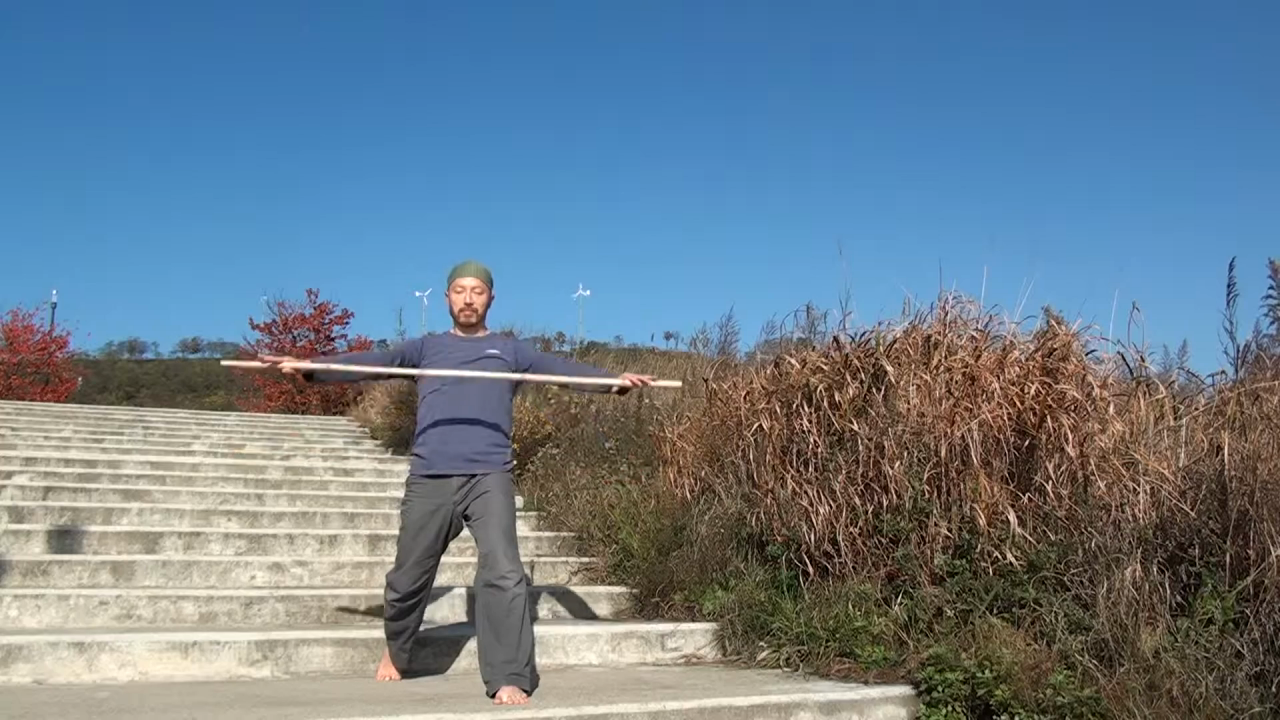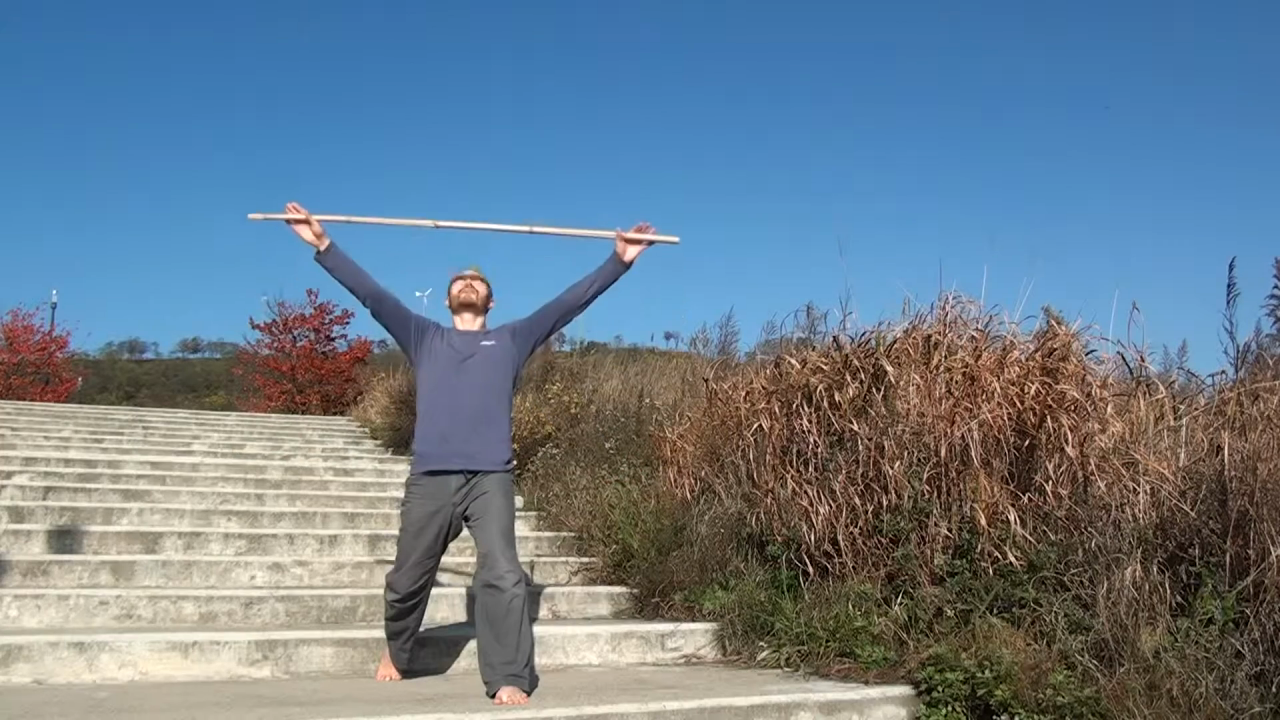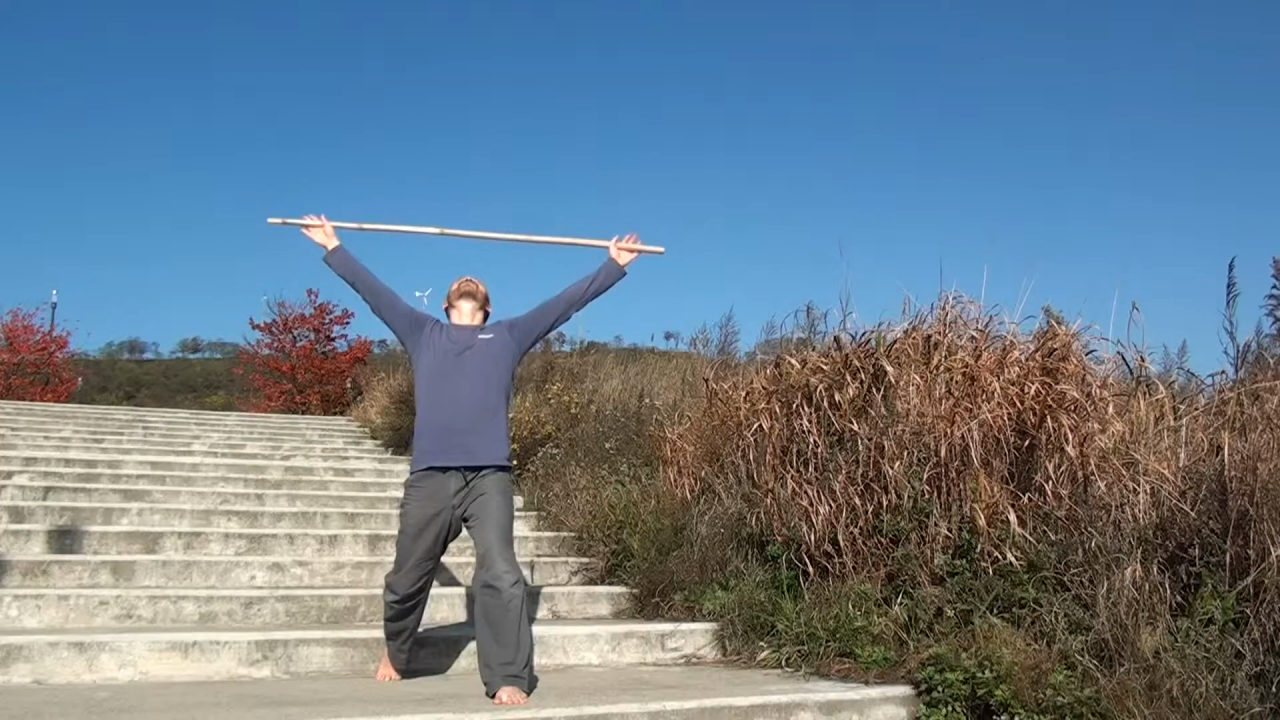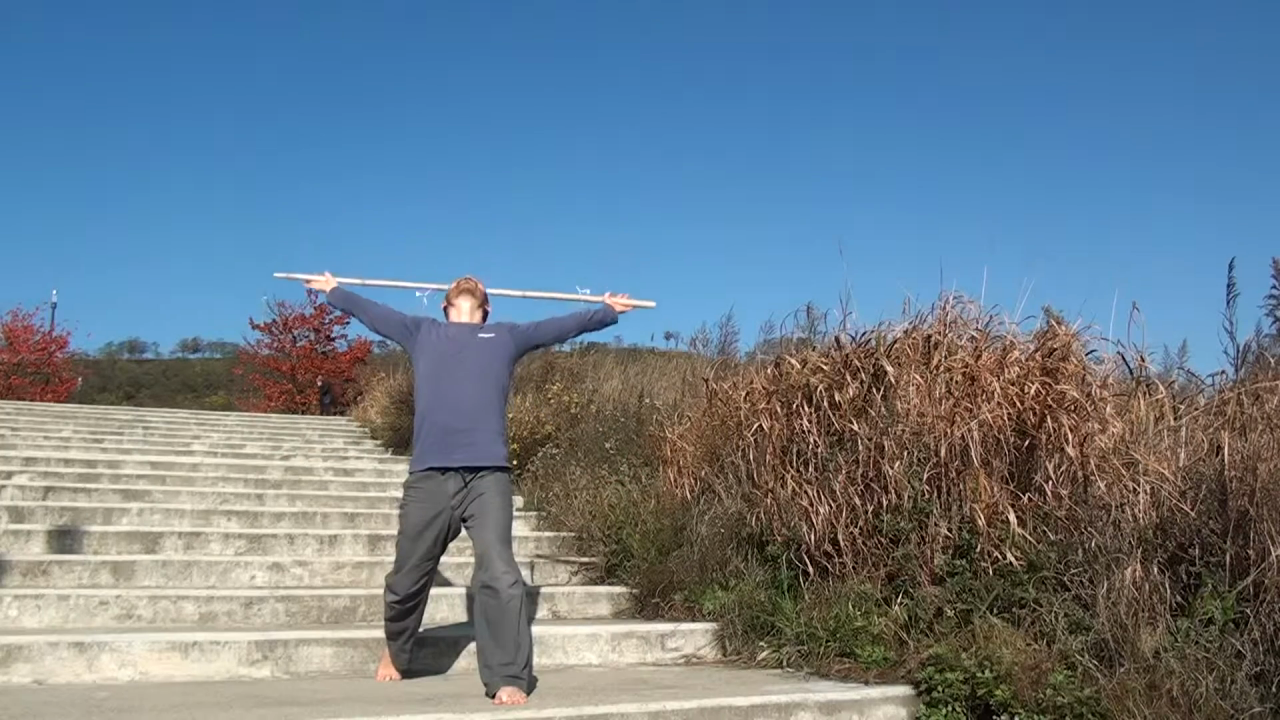
dt=0.5s
person 1, frame 1
left shoulder: (512, 348)
right shoulder: (424, 346)
left elbow: (560, 367)
right elbow: (371, 359)
left wrist: (612, 380)
right wrist: (310, 366)
left hip: (490, 477)
right hip: (429, 479)
left knee: (503, 574)
right knee: (407, 578)
left ankle: (510, 679)
right ankle: (396, 652)
person 1, frame 2
left shoulder: (511, 340)
right shoulder: (423, 337)
left elbow: (572, 301)
right elbow: (371, 293)
left wrist: (619, 260)
right wrist: (322, 244)
left hip: (491, 478)
right hip: (430, 479)
left knee: (502, 576)
right knee: (408, 578)
left ankle: (510, 680)
right ankle: (396, 654)
person 1, frame 3
left shoulder: (508, 335)
right shoulder: (423, 333)
left elbow: (567, 301)
right elbow: (370, 288)
left wrist: (614, 264)
right wrist: (331, 246)
left hip: (490, 475)
right hip: (429, 476)
left knee: (501, 576)
right knee: (407, 578)
left ankle: (509, 680)
right ankle: (395, 655)
person 1, frame 4
left shoulder: (506, 336)
right shoulder: (422, 333)
left elbow: (565, 325)
right elbow: (370, 312)
left wrist: (608, 311)
right wrist: (333, 290)
left hip: (488, 475)
right hip: (429, 476)
left knee: (499, 576)
right knee: (407, 577)
left ankle: (509, 680)
right ankle: (395, 654)
